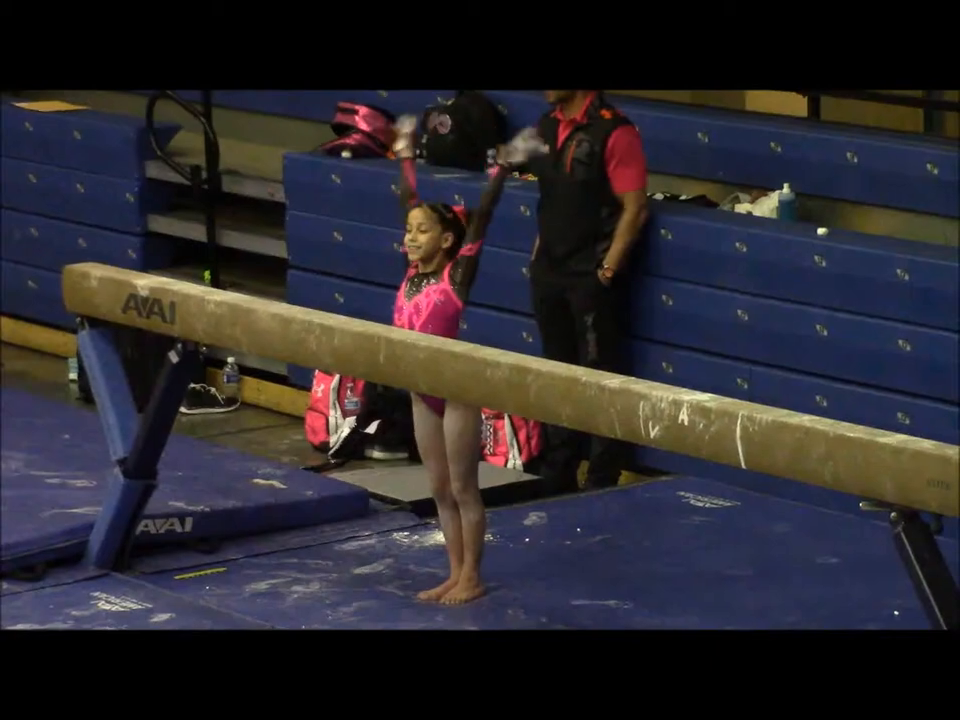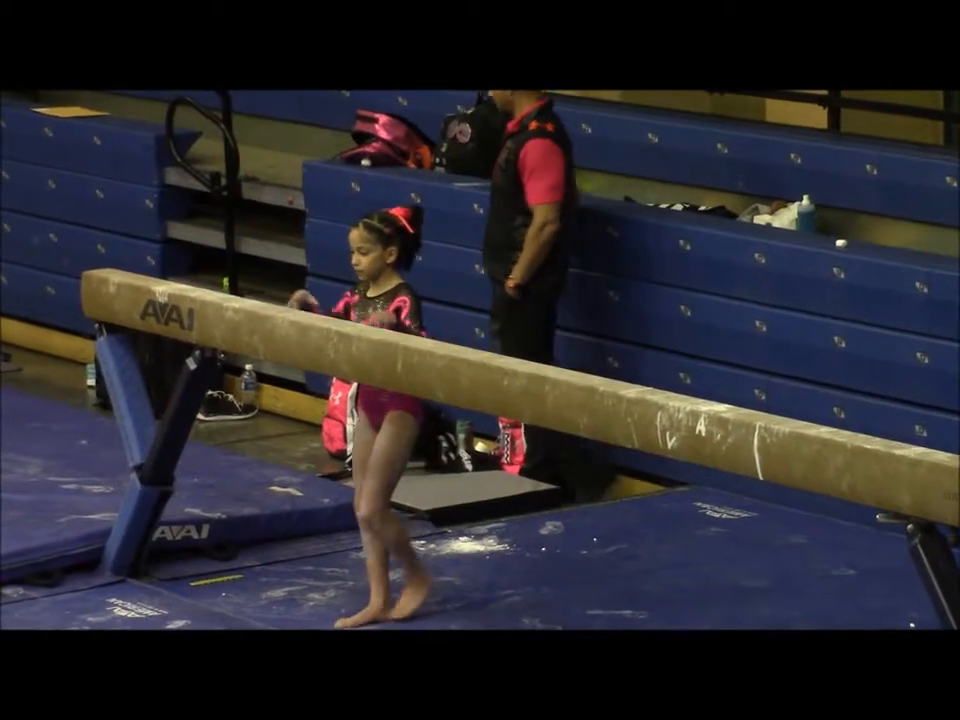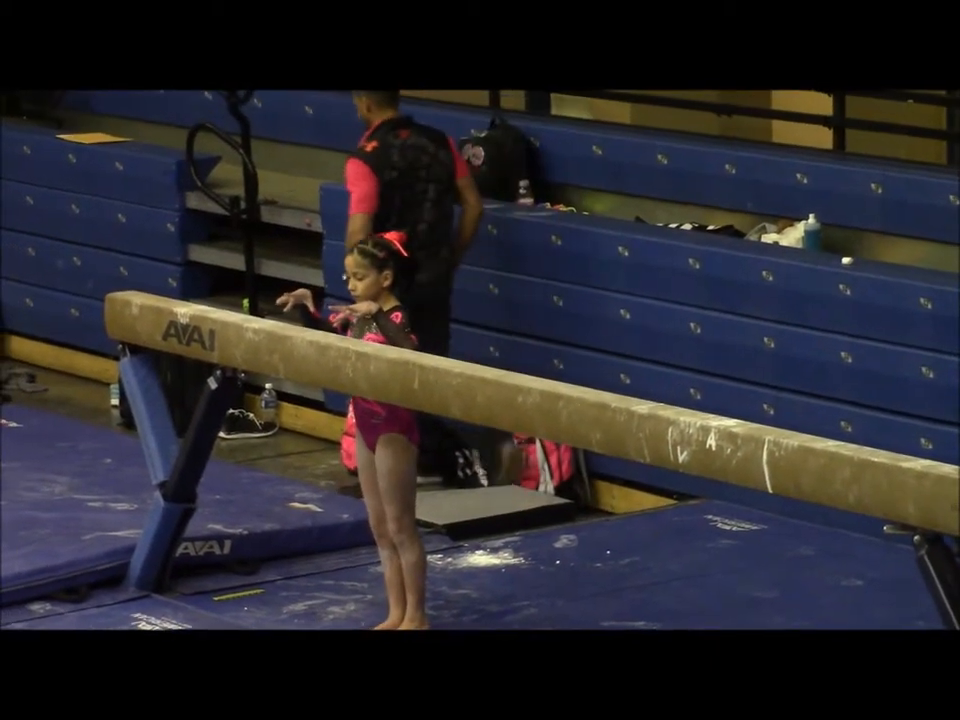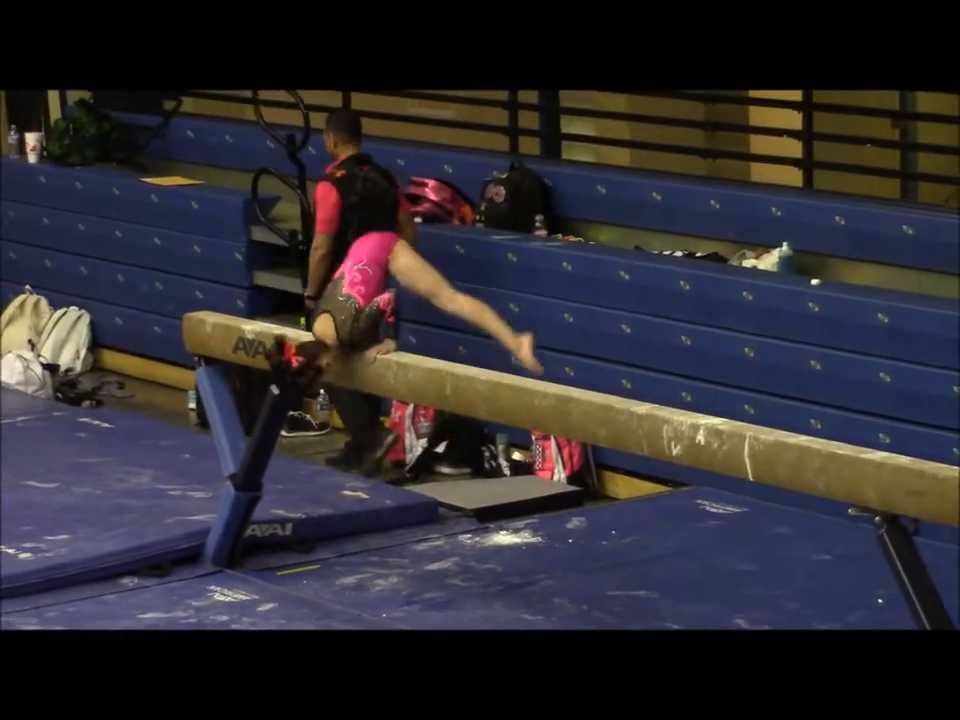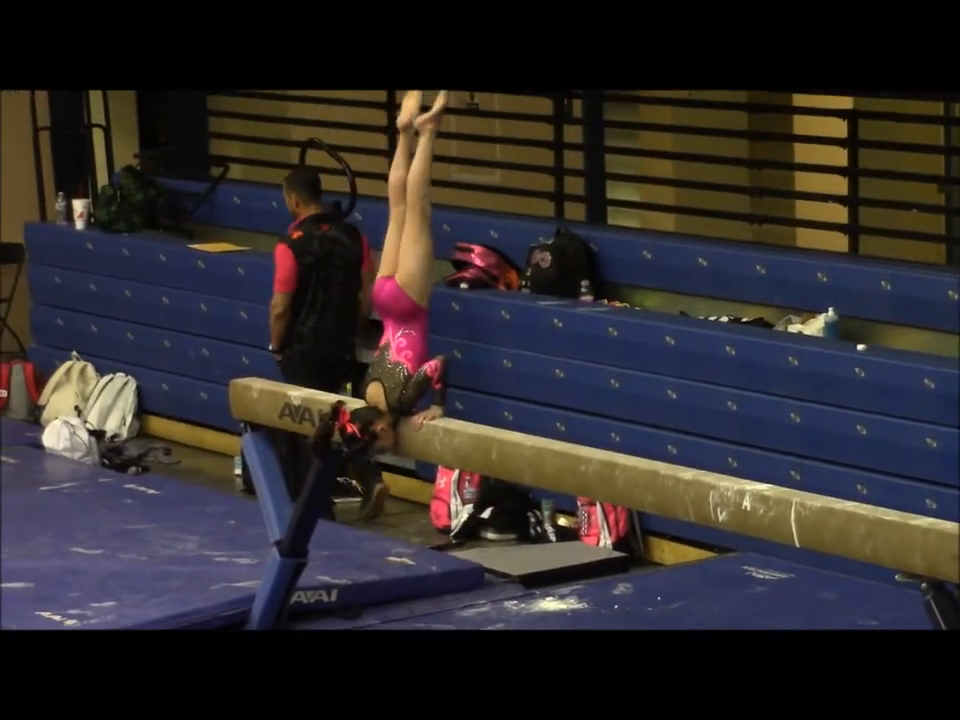
dt=1s
person 1, frame 1
left shoulder: (454, 273)
right shoulder: (412, 273)
left elbow: (480, 223)
right elbow: (411, 200)
left wrist: (499, 169)
right wrist: (406, 155)
right hip: (422, 392)
left knee: (463, 489)
right knee: (441, 489)
left ankle: (470, 577)
right ankle: (456, 573)
person 1, frame 2
left shoulder: (402, 298)
right shoulder: (360, 293)
left wrist: (392, 325)
right wrist: (310, 306)
left hip: (399, 408)
right hip: (368, 405)
left knee: (372, 509)
right knee: (364, 510)
left ankle: (416, 577)
right ankle: (378, 601)
person 1, frame 3
left shoulder: (396, 317)
right shoulder: (358, 313)
left elbow: (410, 352)
right elbow: (322, 332)
left wrist: (376, 315)
right wrist: (306, 305)
left hip: (394, 429)
right hip: (366, 426)
left knee: (401, 528)
right knee: (379, 527)
left ankle: (416, 617)
right ankle: (396, 615)
person 1, frame 4
left shoulder: (346, 334)
right shoulder: (321, 335)
left elbow: (387, 301)
left wrist: (386, 343)
right hip: (367, 249)
left knee: (448, 299)
person 1, frame 5
left shoulder: (380, 402)
left elbow: (438, 368)
left hip: (400, 302)
right hip: (391, 299)
left knee: (411, 212)
right knee: (399, 204)
left ankle: (421, 130)
right ankle: (407, 130)
person 2, frame 1
left shoulder: (613, 130)
right shoulder: (547, 125)
left elbow: (635, 208)
left wrist: (607, 270)
right wrist: (538, 253)
left hip: (591, 275)
right hip: (549, 270)
left ankle: (601, 482)
right ankle: (556, 476)
person 2, frame 2
left shoulder: (537, 140)
right shoulder: (532, 130)
left elbow: (545, 222)
left wrist: (516, 276)
left hip: (526, 279)
right hip: (535, 276)
left ankle: (584, 478)
right ankle: (542, 471)
person 2, frame 3
left shoulder: (365, 158)
right shoulder: (438, 141)
left elbow: (358, 234)
right elbow: (474, 205)
right wrist: (453, 255)
left hip: (390, 282)
right hip: (436, 275)
person 2, frame 4
left shoulder: (331, 184)
right shoulder: (386, 178)
left elbow: (322, 248)
right elbow: (408, 235)
left wrist: (311, 291)
left ankle: (369, 442)
right ankle: (357, 449)
person 2, frame 5
left shoulder: (291, 244)
right shoulder: (351, 235)
left elbow: (280, 307)
right elbow: (367, 293)
left wrist: (275, 345)
left hip: (302, 347)
right hip: (341, 345)
